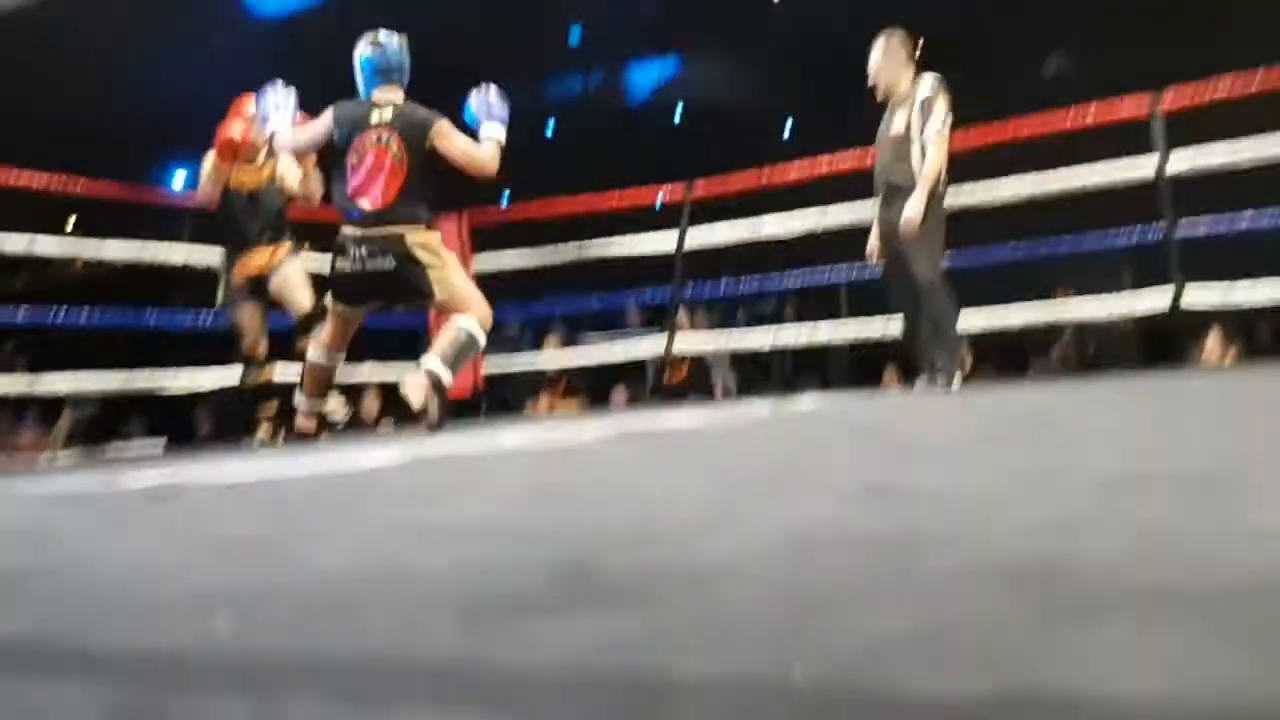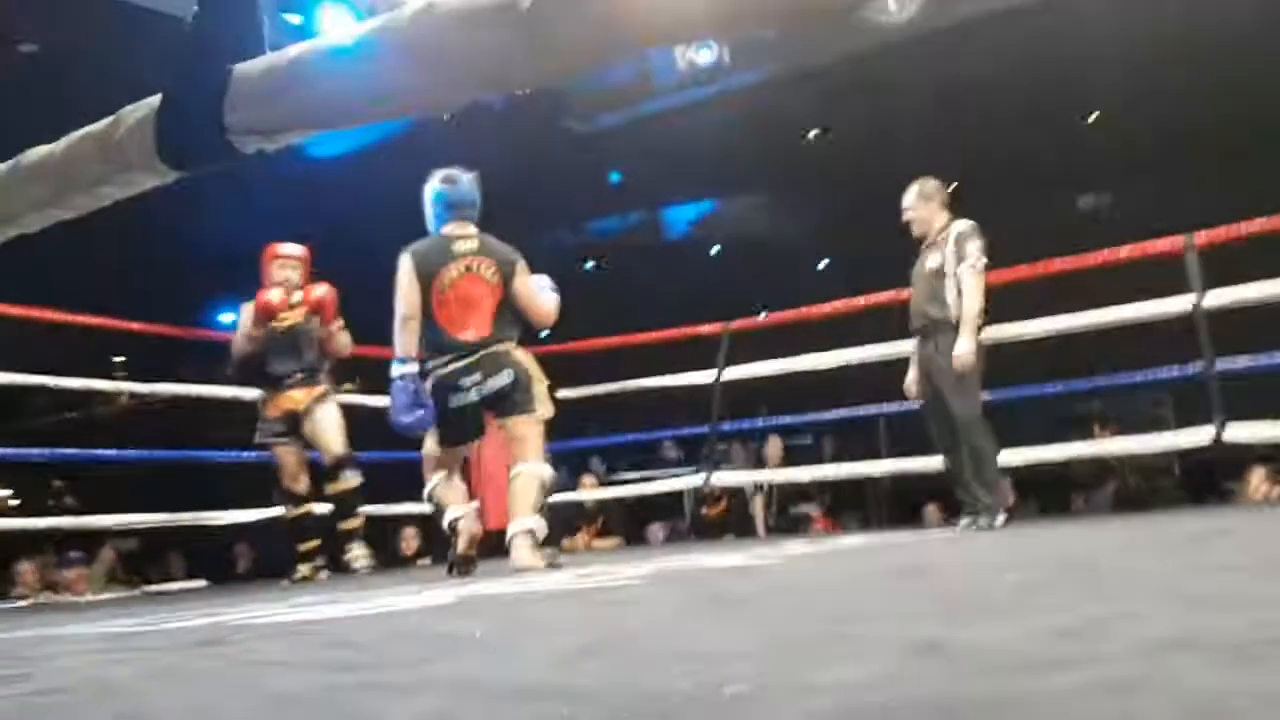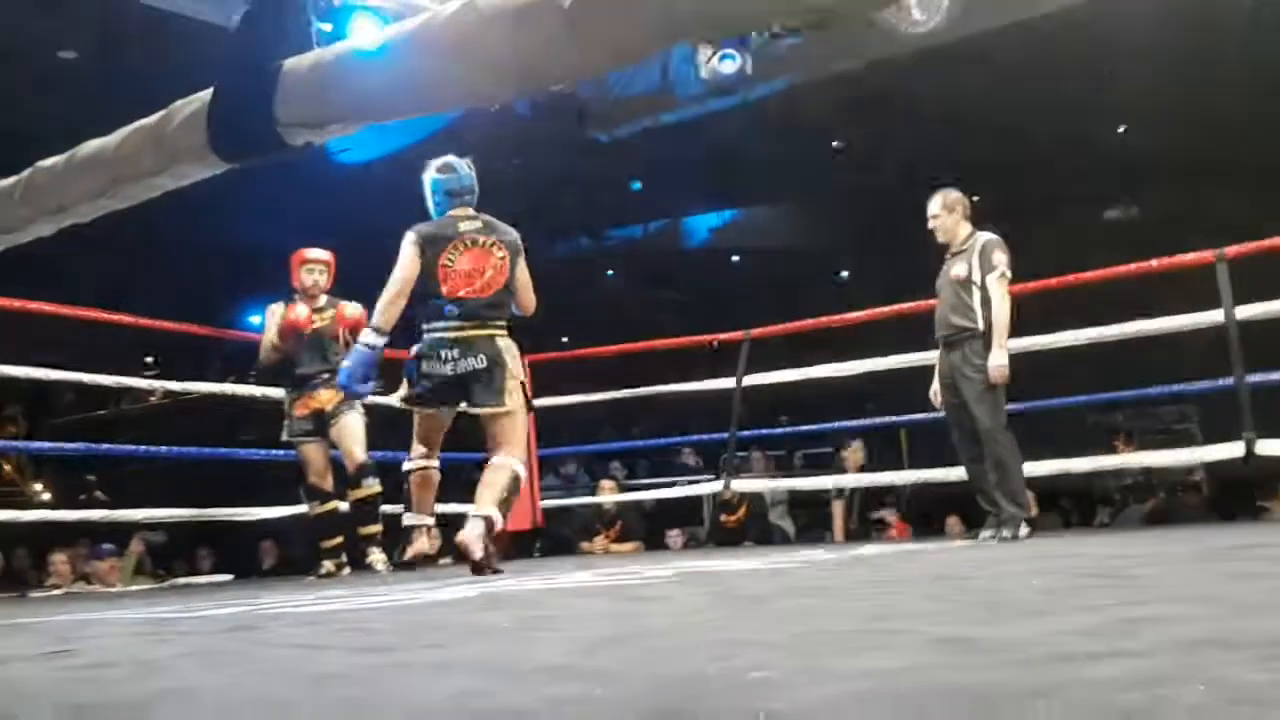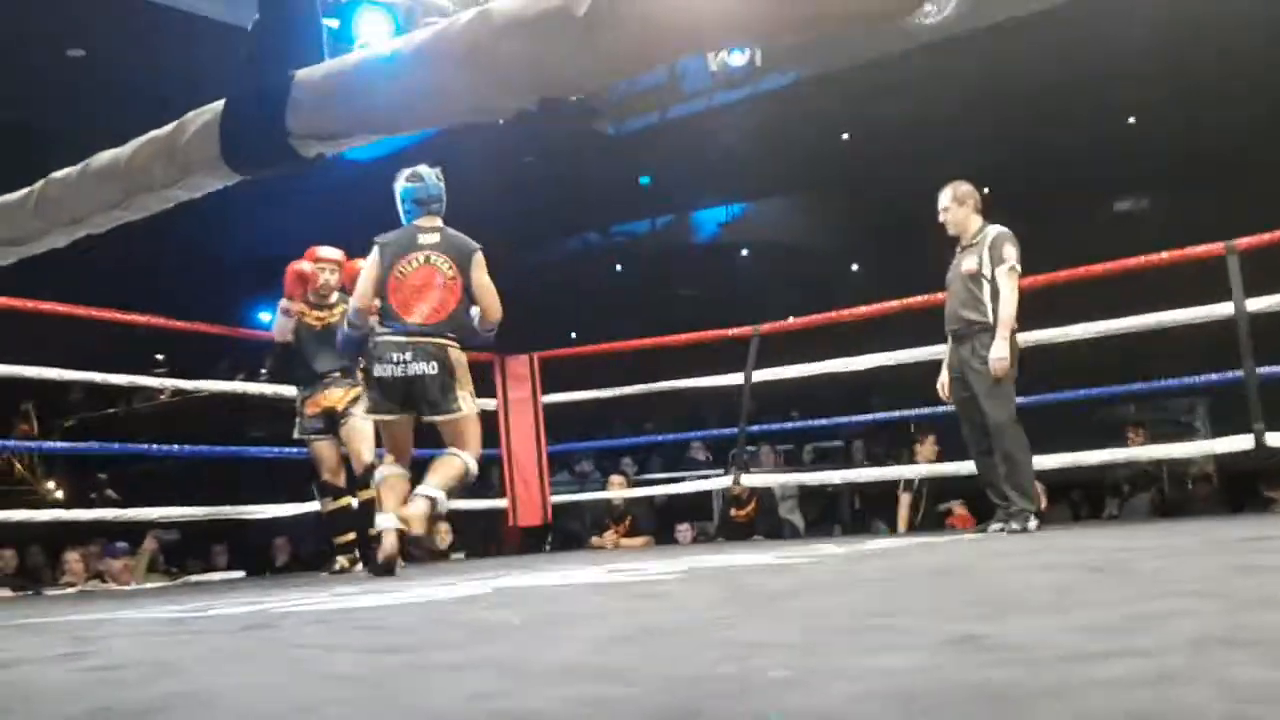
dt=0.3s
person 1, frame 1
left shoulder: (342, 116)
right shoulder: (424, 123)
left elbow: (292, 144)
right elbow: (483, 163)
left wrist: (279, 120)
right wrist: (492, 127)
left hip: (356, 245)
right hip: (406, 243)
left knee: (338, 328)
right knee: (474, 313)
left ankle: (305, 414)
right ankle: (424, 381)
person 1, frame 2
left shoulder: (415, 256)
right shoulder: (505, 255)
left elbow: (407, 319)
right elbow: (543, 316)
left wrist: (404, 379)
right wrist: (546, 292)
left hip: (450, 379)
right hip: (504, 365)
left knee: (440, 468)
right knee: (529, 457)
left ankle: (461, 523)
right ankle: (525, 540)
person 1, frame 3
left shoulder: (420, 237)
right shoulder: (507, 237)
left elbow: (396, 292)
right elbow: (527, 306)
left wrist: (366, 348)
left hip: (439, 351)
right hip: (490, 350)
left knee: (425, 447)
right knee: (509, 449)
left ankle: (418, 535)
right ankle: (478, 526)
person 1, frame 4
left shoulder: (386, 245)
right shoulder: (468, 249)
left elbow: (359, 305)
right elbow: (492, 315)
left wrist: (355, 334)
right wrist: (480, 329)
left hip: (388, 356)
right hip: (438, 358)
left knee: (396, 455)
right knee: (464, 449)
left ankle: (389, 534)
right ankle: (419, 507)
person 2, frame 1
left shoulder: (929, 93)
right shoulder: (890, 109)
left elbow: (936, 150)
left wrist: (917, 199)
right wrist: (877, 227)
left hip: (919, 207)
right hip: (893, 212)
left knee: (926, 282)
right knee: (903, 289)
left ankle: (946, 368)
right ankle: (930, 367)
person 2, frame 2
left shoulder: (962, 233)
right shoulder: (927, 250)
left elbow: (973, 285)
left wrist: (966, 337)
right wrist: (915, 362)
left hip: (954, 344)
right hip: (929, 345)
left knee: (967, 419)
right knee: (942, 429)
left ankle: (991, 505)
right ankle: (971, 505)
person 2, frame 3
left shoulder: (987, 244)
right shoulder: (950, 260)
left elbow: (999, 296)
left wrist: (999, 347)
right wrist: (939, 369)
left hip: (978, 350)
right hip: (951, 356)
left knee: (992, 429)
right knee: (967, 440)
left ankle: (1015, 517)
right ankle: (995, 516)
person 2, frame 4
left shoulder: (997, 238)
right shoulder: (960, 253)
left elbow: (1008, 290)
left wrist: (1002, 341)
right wrist: (947, 364)
left hip: (987, 344)
right hip: (962, 349)
left knee: (1002, 423)
right knee: (976, 433)
left ankle: (1024, 509)
right ankle: (1003, 508)
person 3, frame 1
left shoulder: (280, 161)
right shoulder: (217, 159)
left elbow: (311, 196)
right elbow: (205, 199)
left wrist: (307, 163)
right wrist: (223, 163)
left hip: (279, 252)
right hip: (243, 261)
left knee: (307, 312)
right knee: (252, 343)
person 3, frame 2
left shoulder: (314, 306)
right shoulder: (252, 311)
left elbow: (343, 351)
right elbow: (239, 354)
left wrist: (331, 320)
right wrist: (257, 325)
left hip: (314, 391)
right hip: (276, 401)
left knee: (338, 456)
right knee: (293, 482)
left ankle: (353, 542)
right ankle: (309, 560)
person 3, frame 3
left shoulder: (341, 309)
right shoulder: (279, 312)
right elbow: (266, 359)
left wrist: (361, 334)
right wrist: (282, 337)
left hip: (340, 394)
right hip: (302, 402)
left knee: (358, 461)
right knee: (317, 479)
left ankle: (373, 547)
right ankle: (334, 557)
person 3, frame 4
left shoulder: (348, 304)
right shoulder: (293, 305)
right elbow: (279, 338)
right wrist: (292, 300)
left hip: (348, 392)
right hip: (312, 400)
left knee: (364, 462)
right knee: (329, 476)
right ankle: (346, 553)
